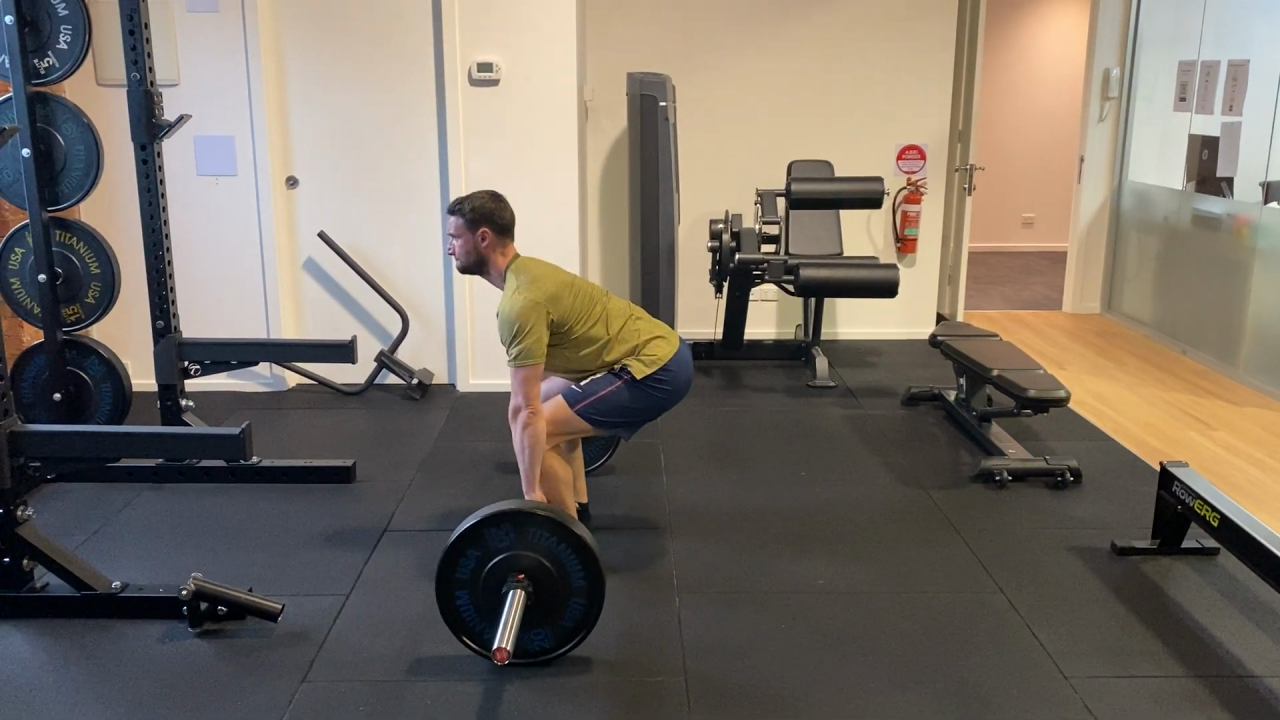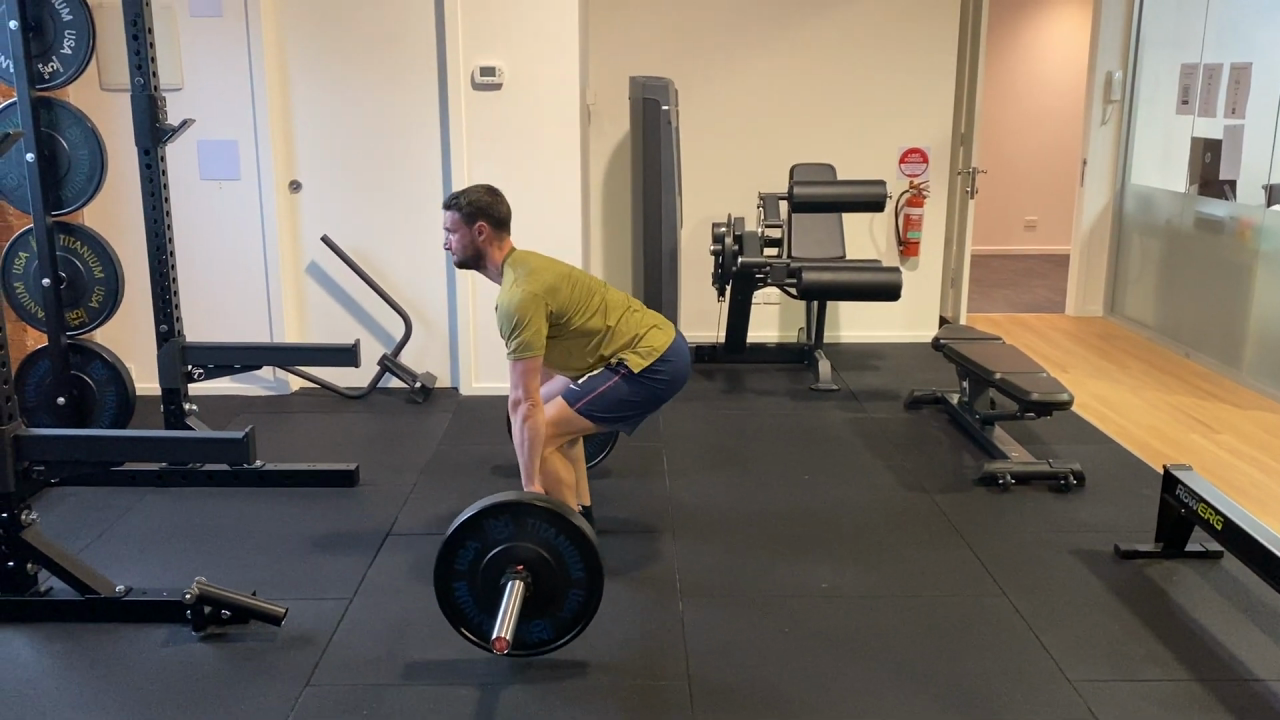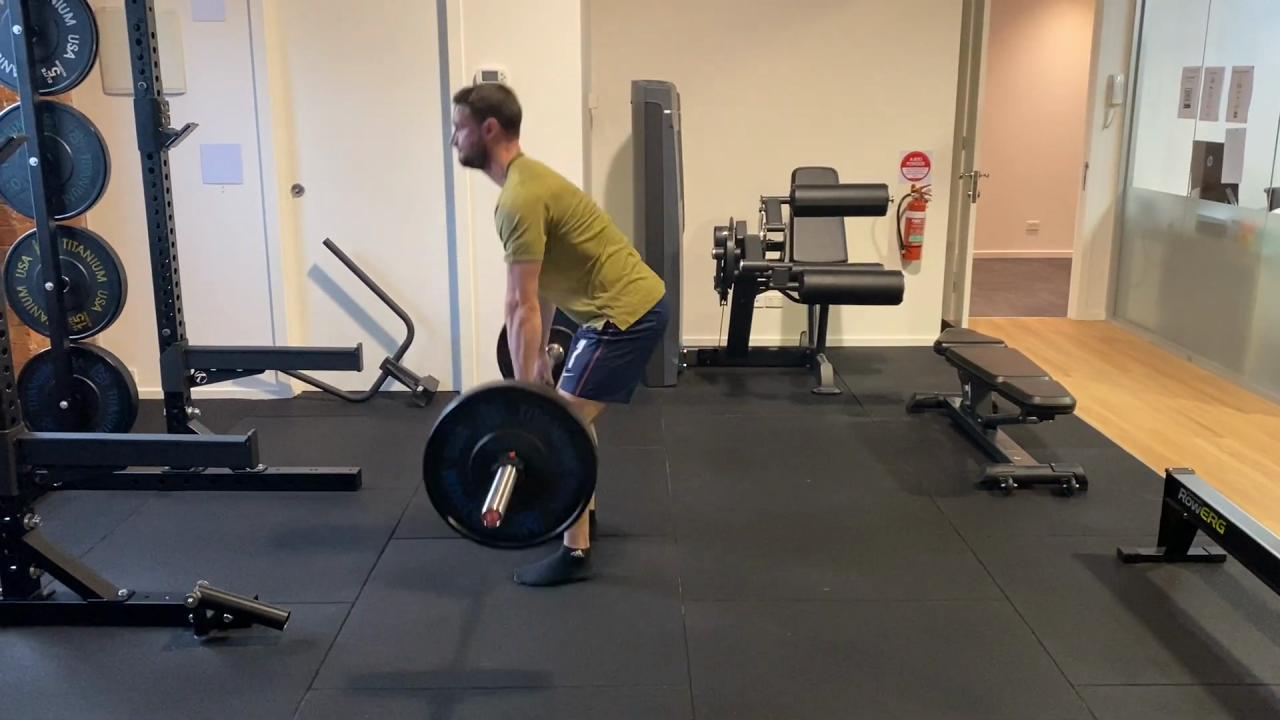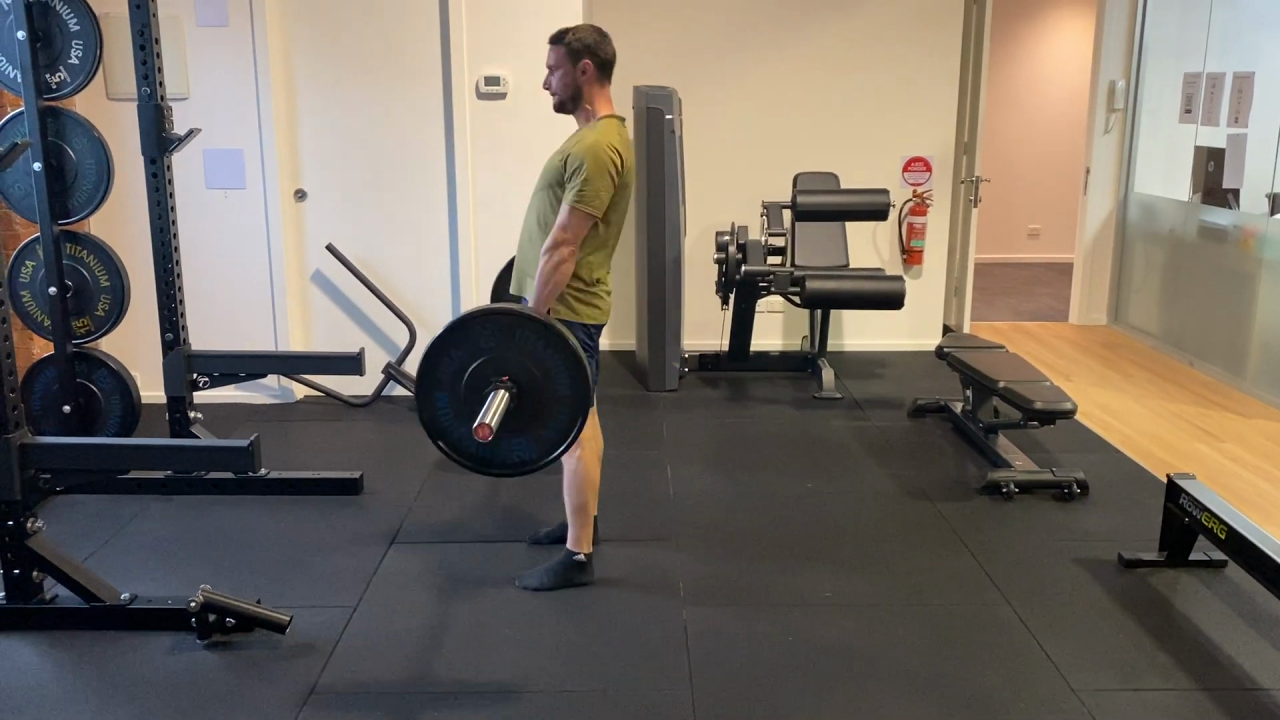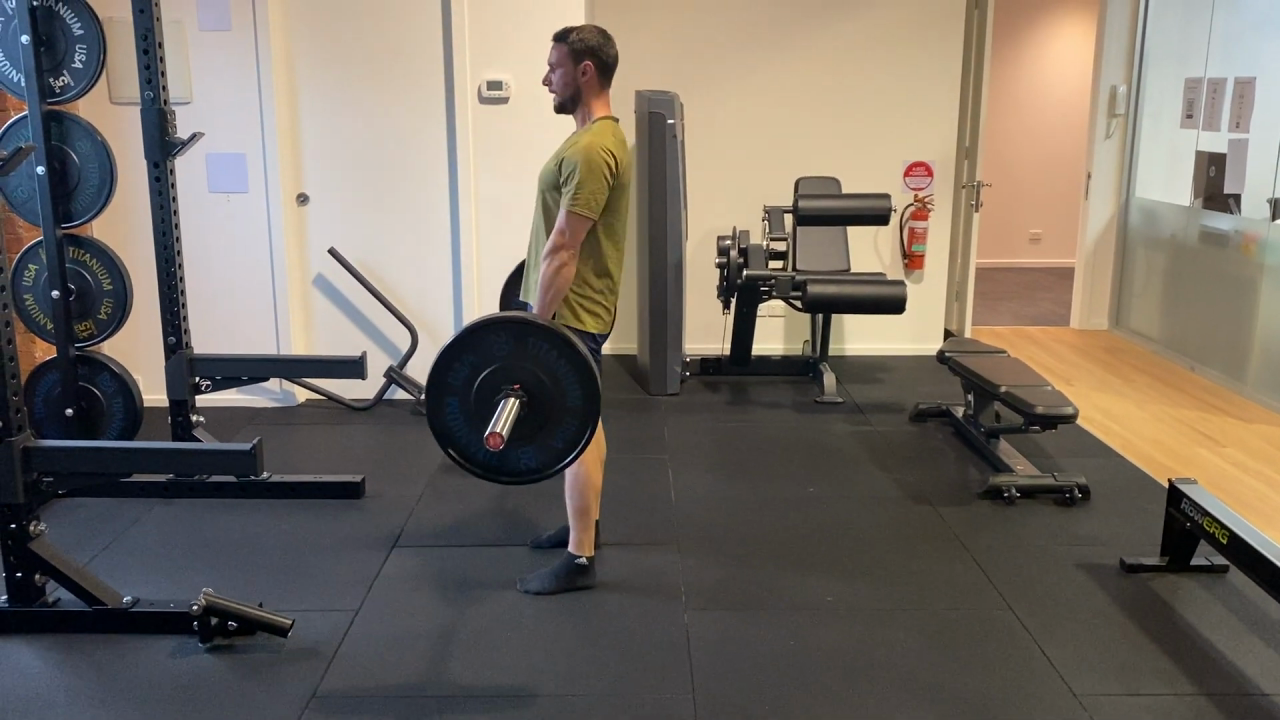
dt=0.4s
person 1, frame 1
left shoulder: (521, 303)
right shoulder: (527, 273)
left elbow: (525, 411)
left wrist: (531, 494)
left hip: (655, 371)
right hip: (658, 352)
left knee: (540, 431)
right knee: (552, 412)
right ankle: (576, 509)
person 1, frame 2
left shoulder: (519, 297)
right shoulder: (525, 269)
left elbow: (524, 403)
right elbow: (545, 361)
left wrist: (531, 488)
right wrist: (546, 406)
left hip: (649, 361)
right hip: (654, 346)
left knee: (543, 433)
right knee: (554, 412)
right ankle: (579, 512)
person 1, frame 3
left shoulder: (518, 200)
right shoulder: (532, 180)
left elbow: (521, 307)
right elbow: (538, 290)
right wrist: (541, 352)
left hip: (628, 313)
right hip: (633, 303)
right knee: (571, 418)
left ankle: (574, 554)
right ankle: (583, 517)
person 1, frame 4
left shoulder: (595, 146)
right shoulder: (601, 136)
left elbow: (563, 245)
right wrist: (533, 312)
left hip: (562, 309)
right hip: (569, 305)
right knee: (578, 419)
left ankle: (577, 557)
right ankle: (583, 520)
person 1, frame 5
left shoulder: (589, 150)
right shoulder: (599, 138)
left elbow: (562, 250)
right wrist: (540, 319)
left hip: (571, 314)
right hip: (577, 308)
left ankle: (579, 560)
right ankle: (585, 524)
